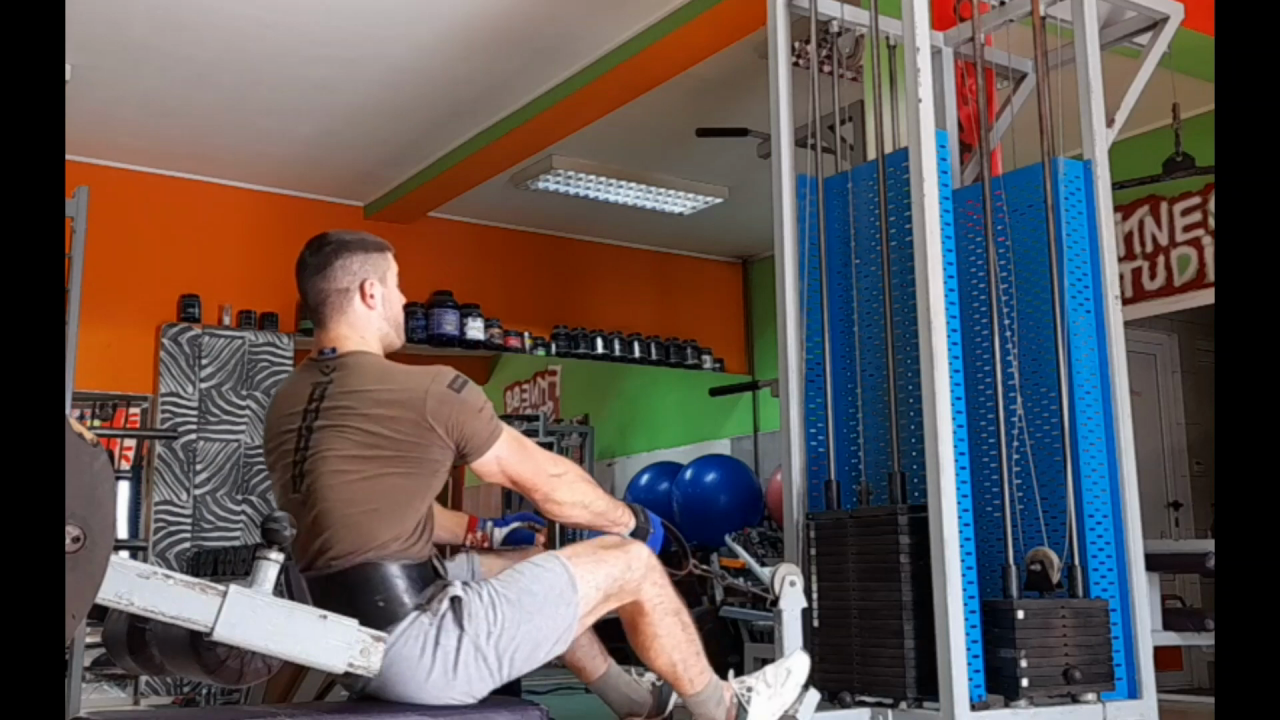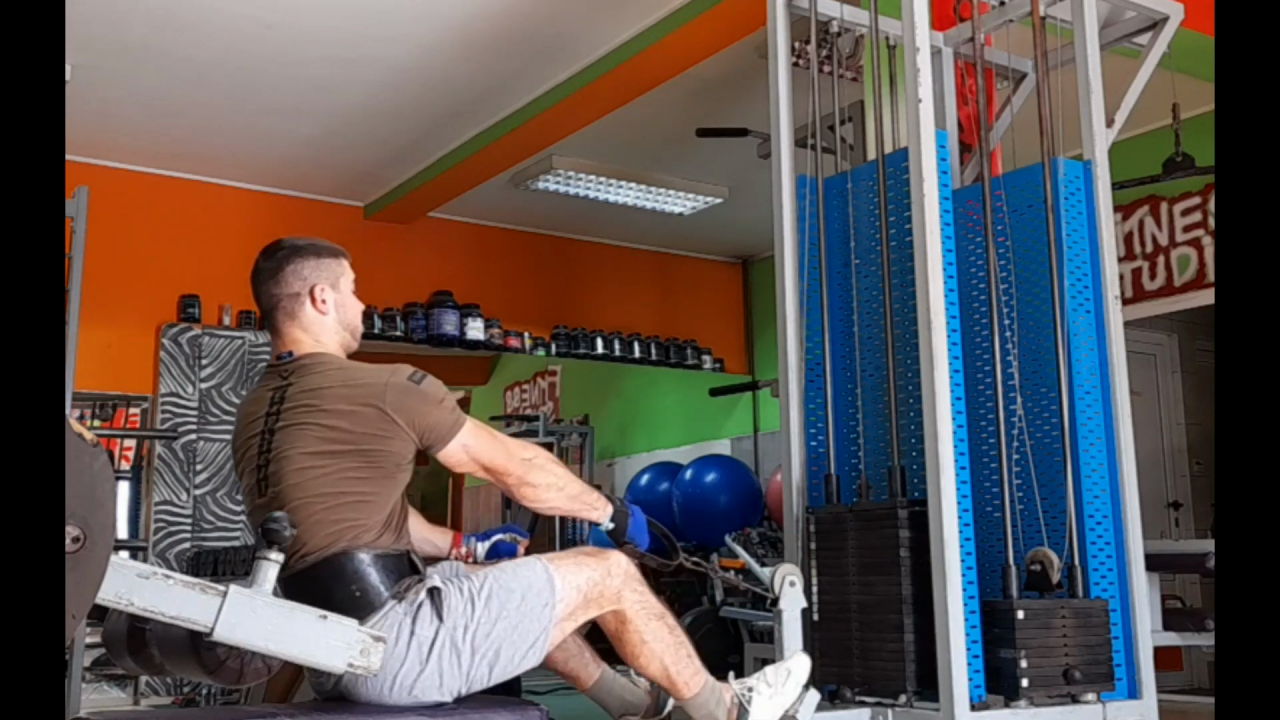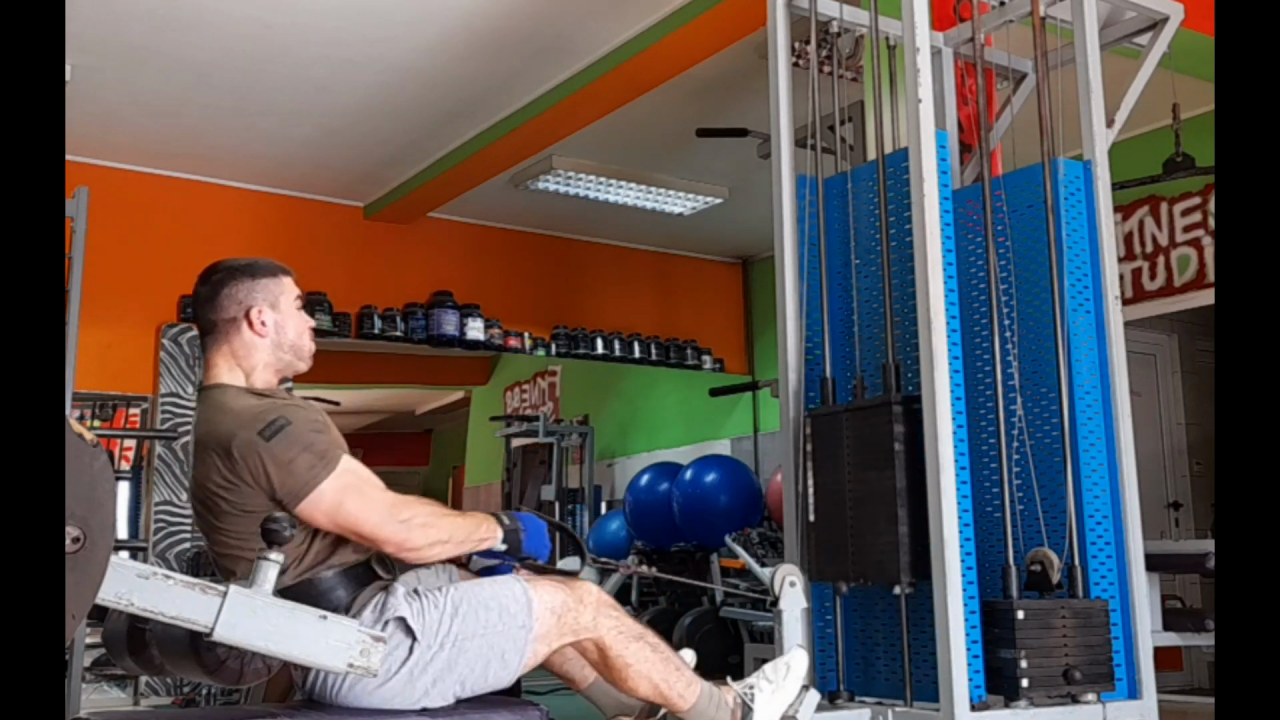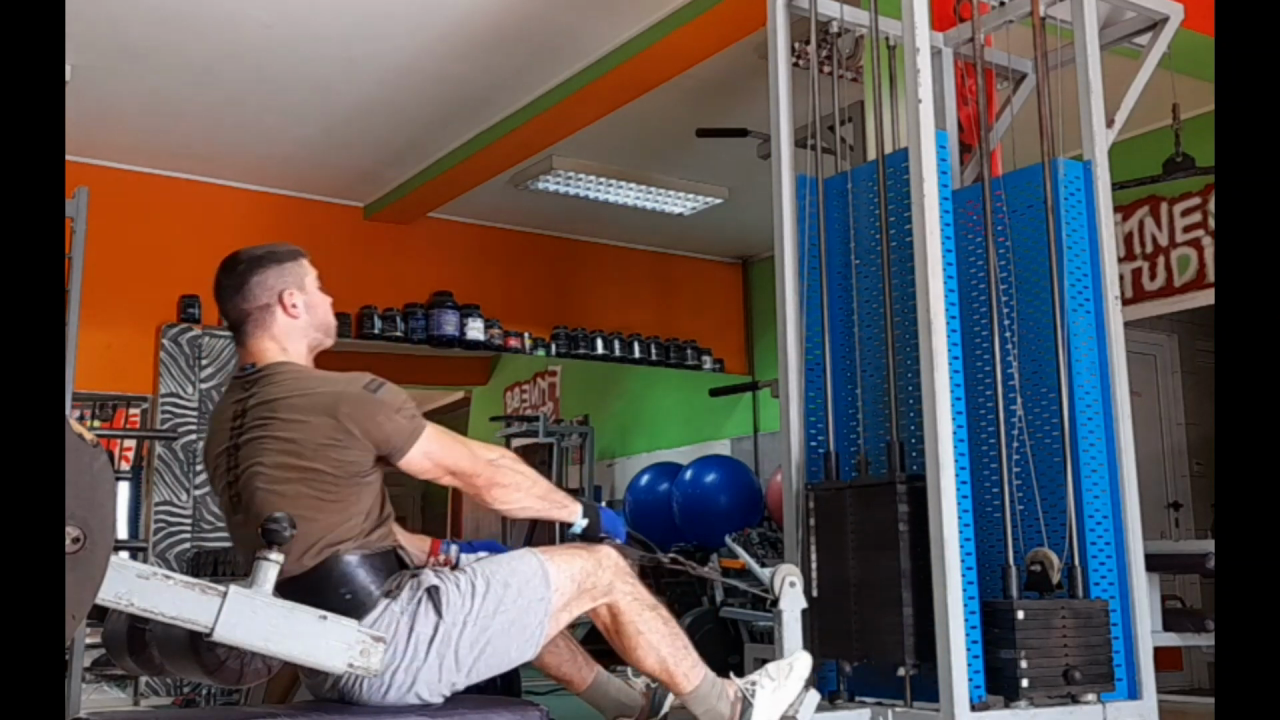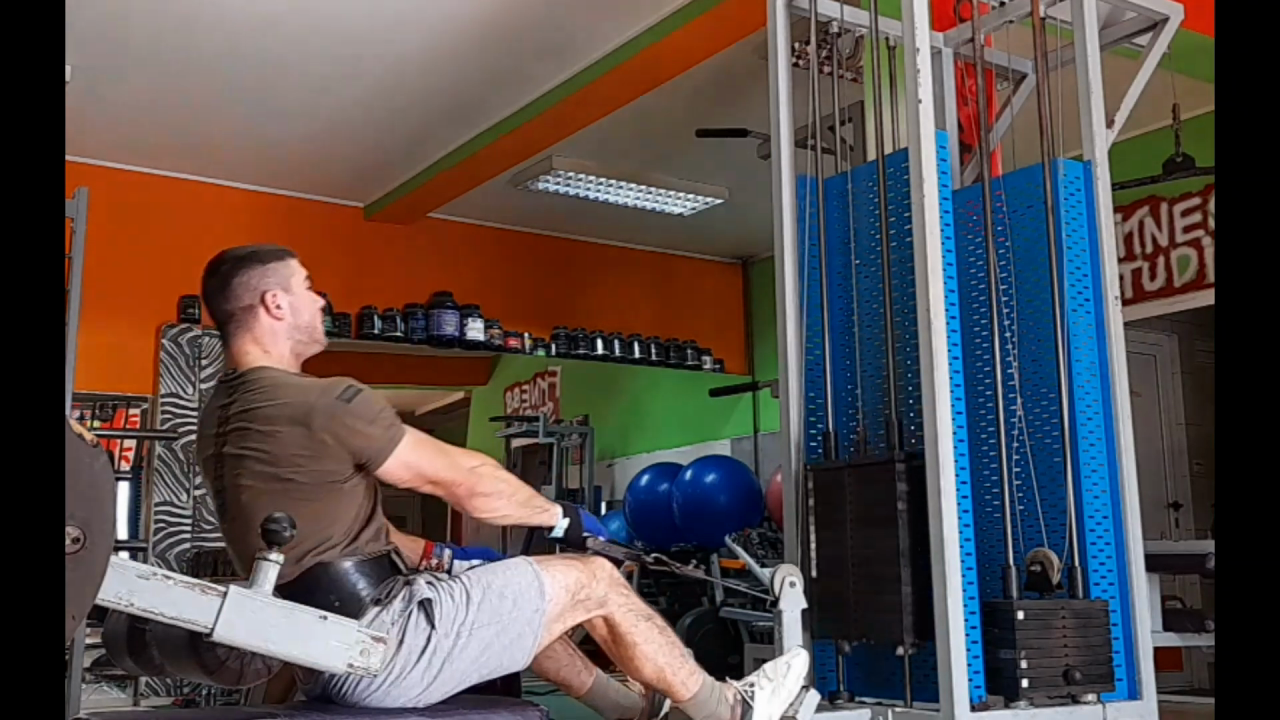
dt=1s
person 1, frame 1
left shoulder: (286, 405)
right shoulder: (428, 391)
right elbow: (546, 480)
left wrist: (478, 533)
right wrist: (632, 522)
right hip: (420, 647)
left knee: (525, 563)
right knee: (631, 563)
person 1, frame 2
left shoulder: (255, 414)
right shoulder: (384, 389)
right elbow: (516, 467)
left wrist: (460, 546)
right wrist: (613, 512)
right hip: (391, 639)
left knee: (513, 579)
right knee: (608, 575)
person 1, frame 3
left shoulder: (236, 414)
right shoulder: (261, 426)
left elbow: (366, 511)
right elbow: (397, 528)
left wrist: (478, 543)
right wrist: (500, 530)
left knee: (512, 584)
right knee: (581, 604)
person 1, frame 4
left shoulder: (233, 418)
right shoulder: (345, 398)
right elbow: (484, 472)
left wrist: (442, 552)
right wrist: (583, 513)
right hip: (384, 640)
left knee: (508, 587)
right knee: (600, 570)
person 1, frame 5
left shoulder: (221, 417)
right shoulder: (323, 405)
right elbow: (463, 480)
left wrist: (430, 557)
right wrist: (561, 517)
right hip: (381, 646)
left knee: (504, 595)
right knee: (593, 581)
